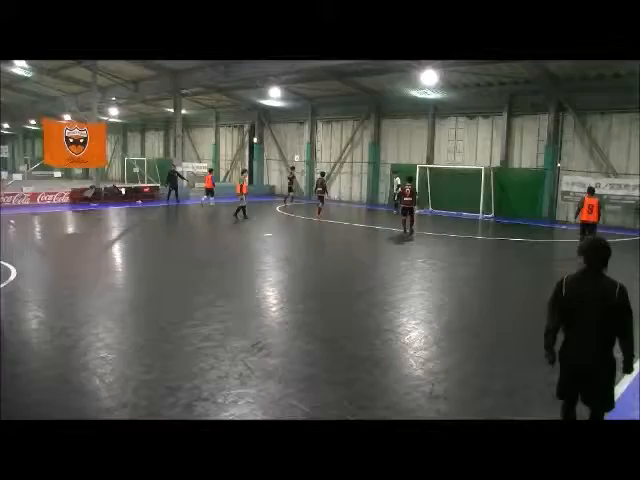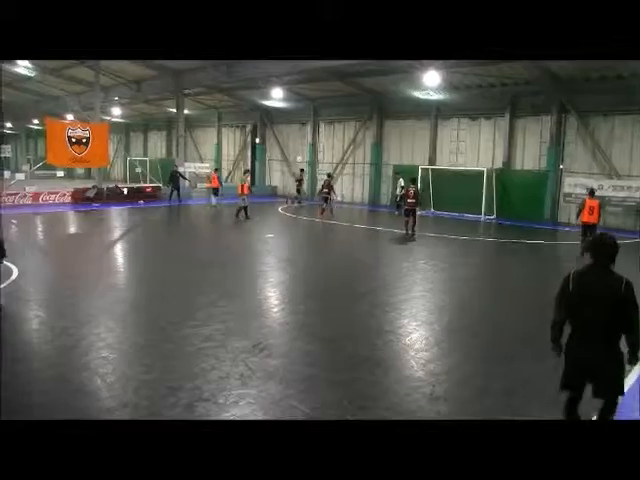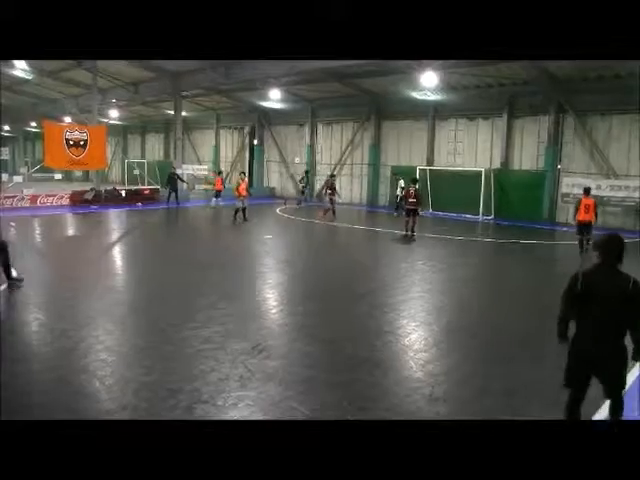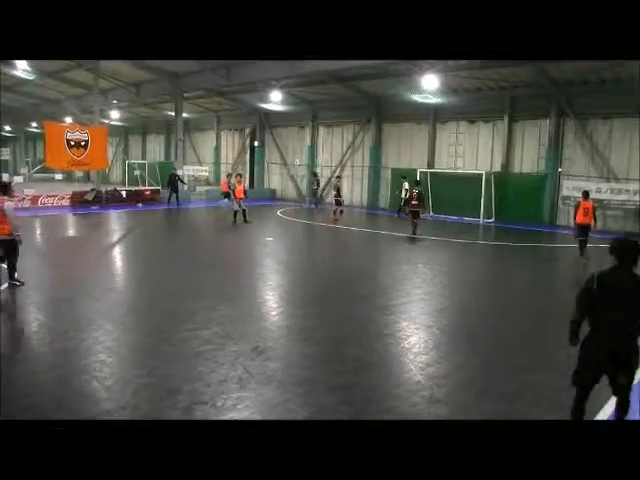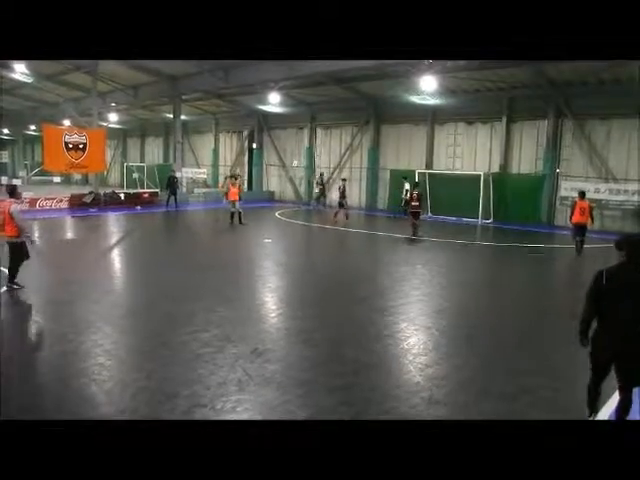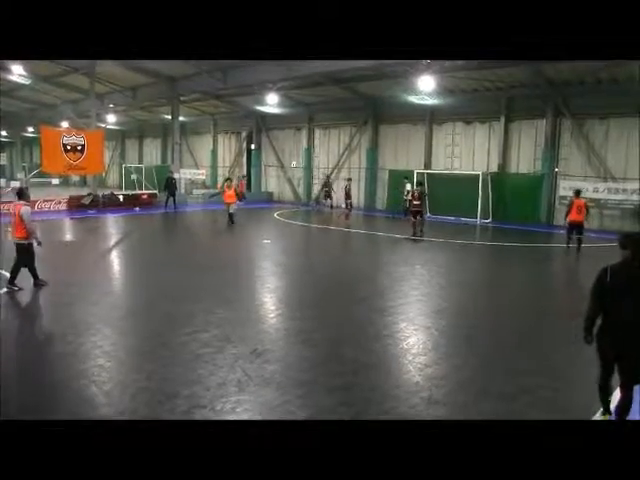
dt=0.2s
person 1, frame 1
left shoulder: (565, 285)
right shoulder: (616, 291)
left elbow: (553, 321)
right elbow: (625, 329)
left wrist: (549, 348)
right wrist: (628, 358)
left hip: (571, 355)
right hip: (601, 359)
left knee: (569, 401)
right knee: (597, 408)
person 1, frame 2
left shoulder: (572, 279)
right shoulder: (623, 285)
left elbow: (560, 314)
left wrist: (555, 340)
left hip: (577, 349)
right hip: (607, 352)
left knee: (574, 395)
right knee: (610, 397)
person 1, frame 3
left shoulder: (580, 278)
left elbow: (566, 310)
left wrist: (562, 332)
left hip: (582, 346)
right hip: (612, 349)
left knee: (576, 394)
right knee: (616, 394)
right ankle: (615, 419)
person 1, frame 4
left shoulder: (596, 280)
left elbow: (581, 310)
left wrist: (574, 333)
left hip: (595, 345)
right hip: (625, 350)
left knee: (582, 391)
right knee: (622, 393)
person 1, frame 5
left shoulder: (604, 275)
left elbow: (590, 307)
left wrist: (583, 331)
left hip: (604, 339)
left knee: (595, 380)
left ankle: (591, 416)
person 1, frame 6
left shoulder: (608, 273)
left elbow: (595, 304)
left wrist: (588, 329)
left hip: (609, 335)
left knee: (605, 375)
left ankle: (606, 413)
